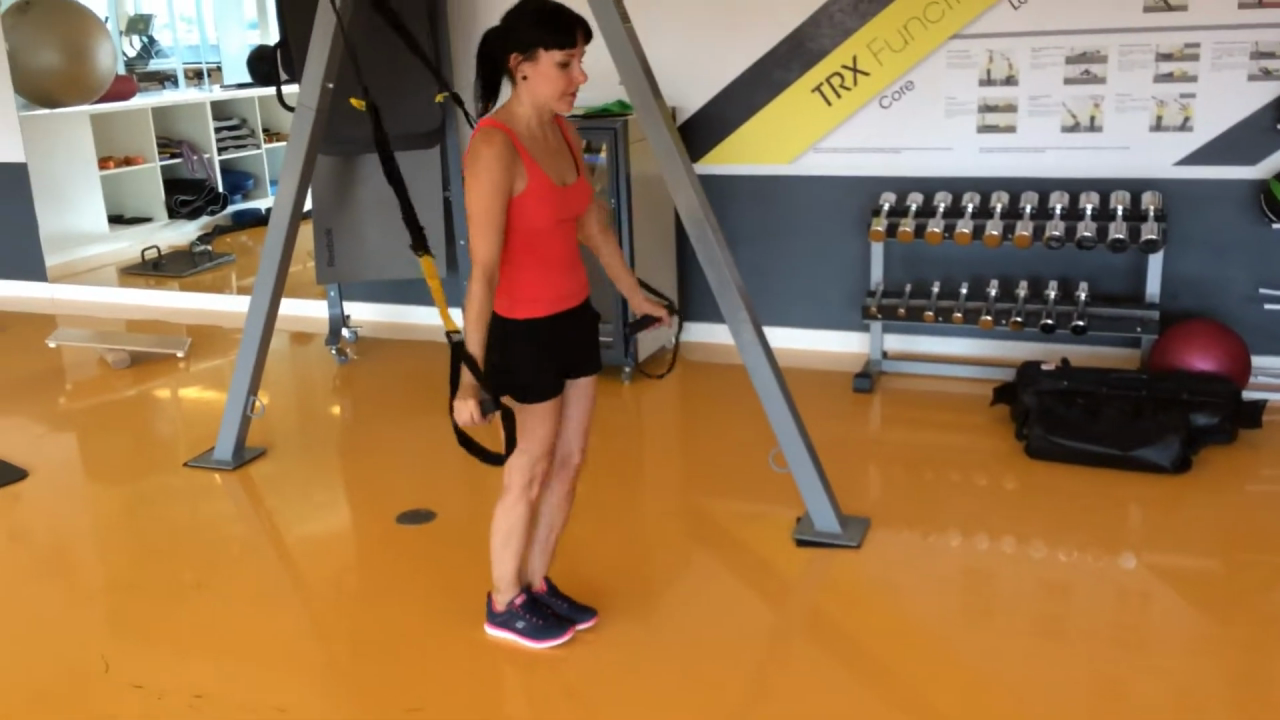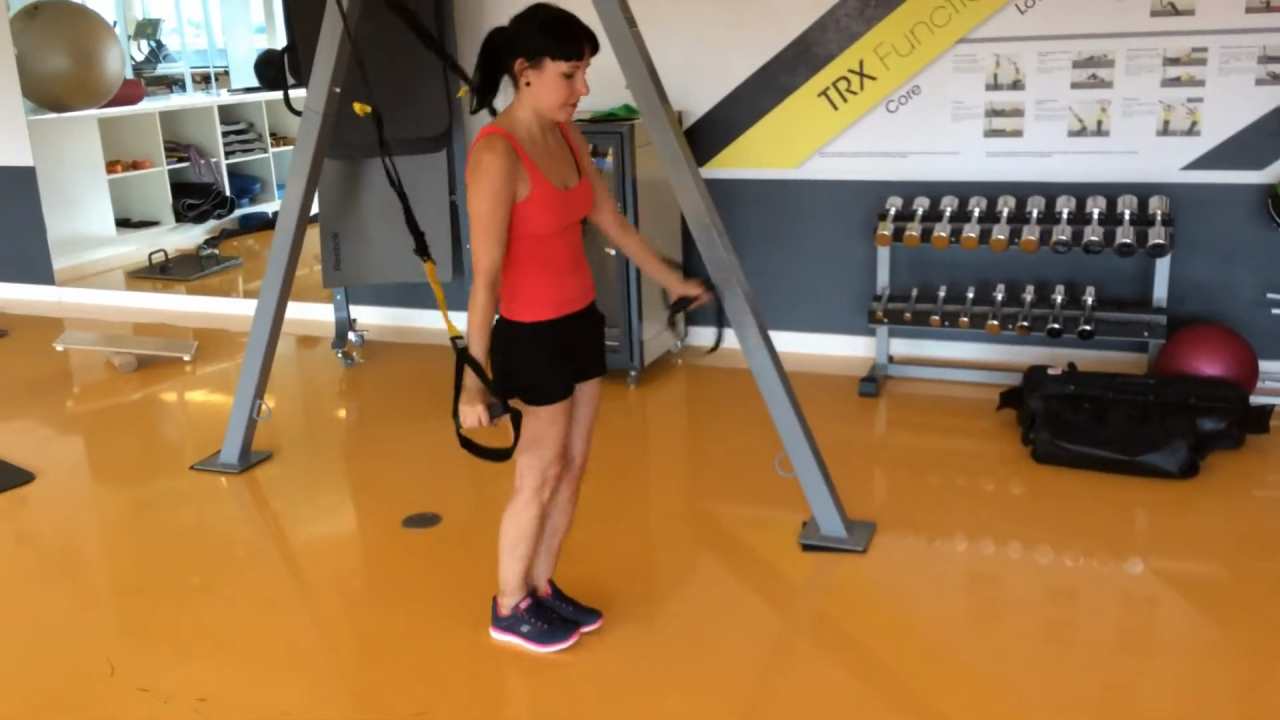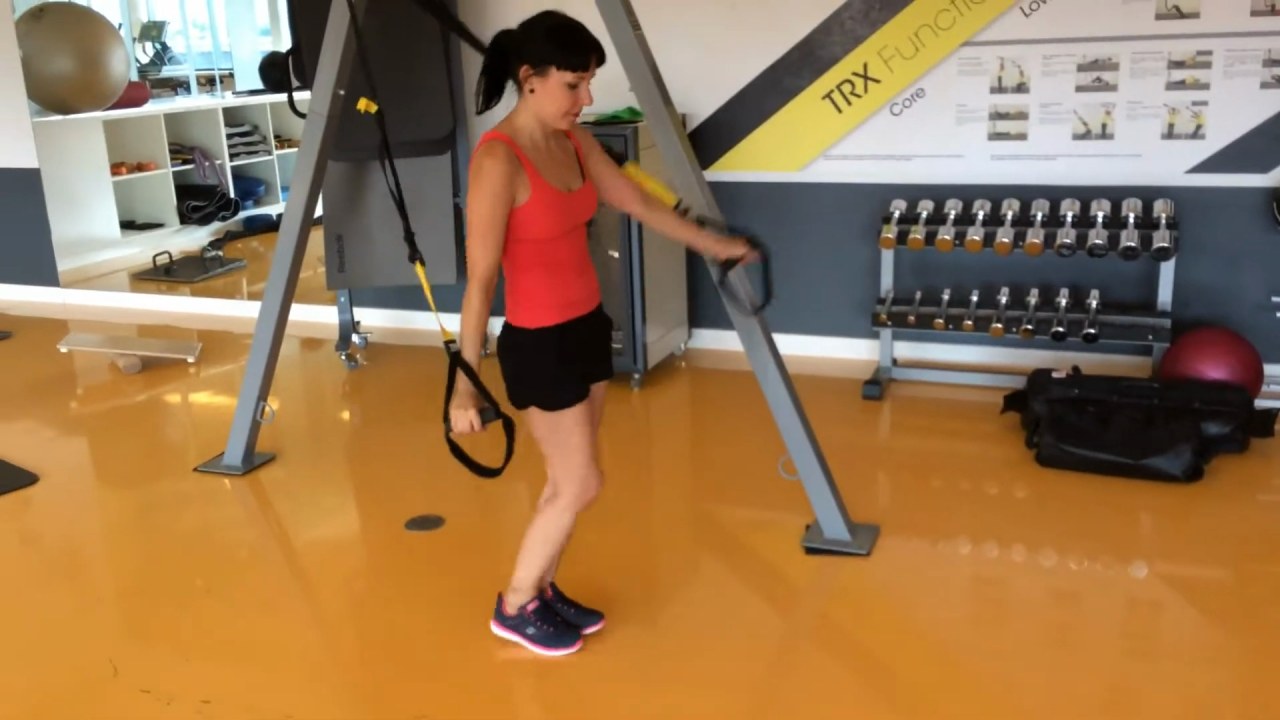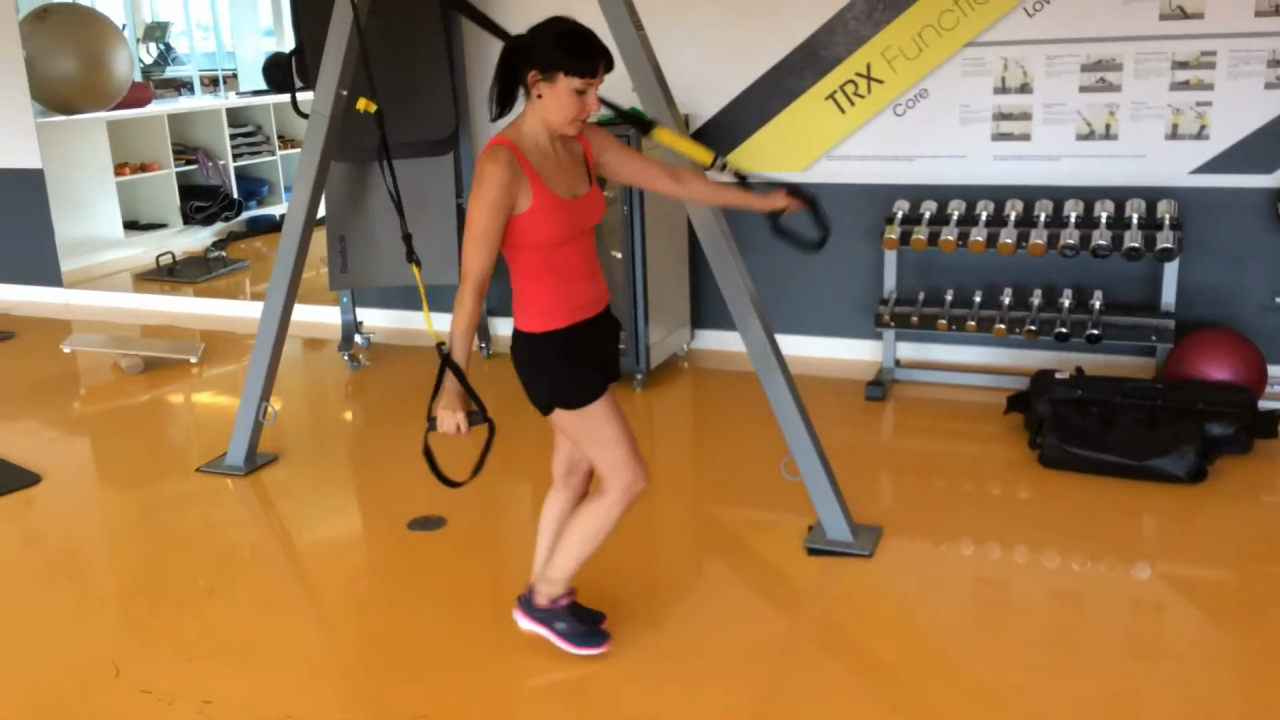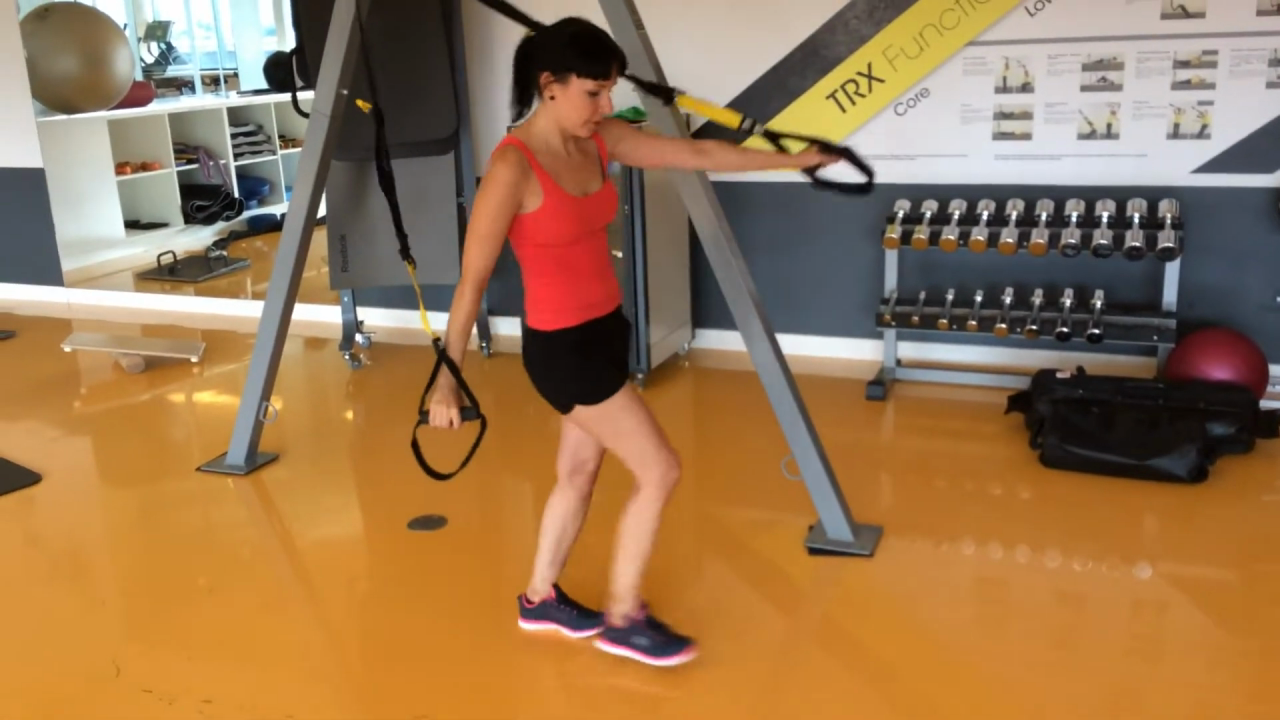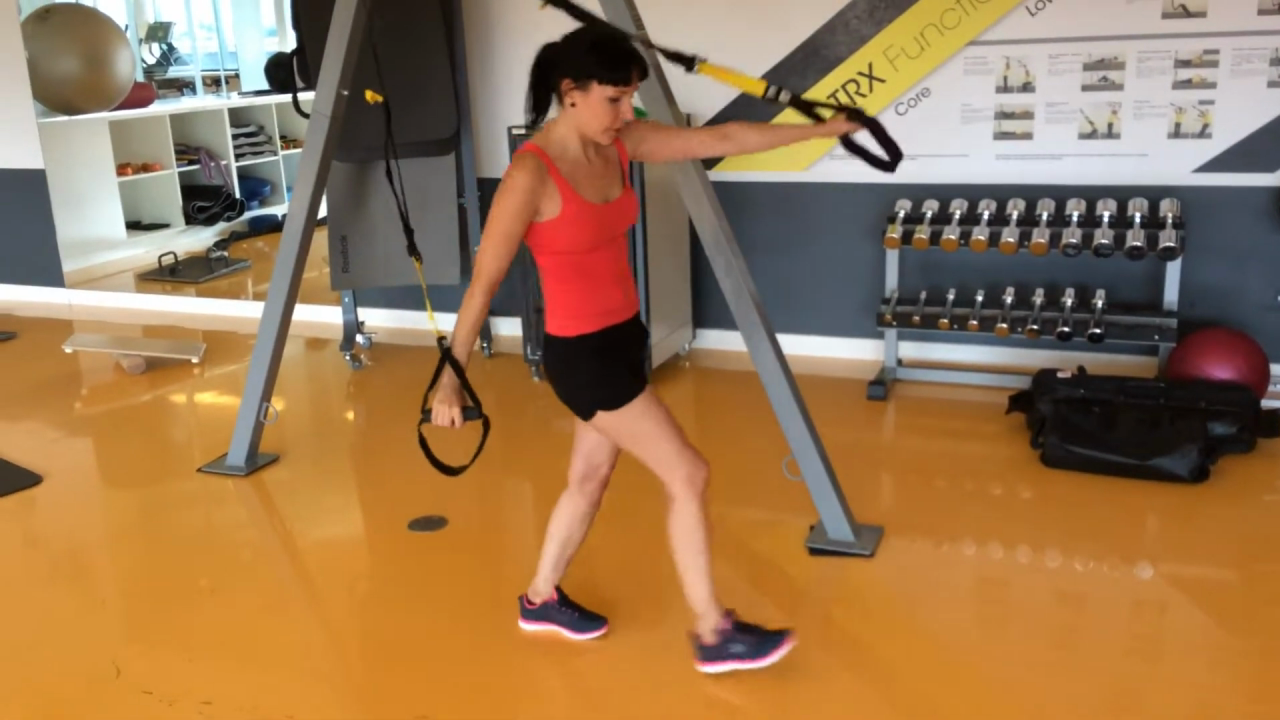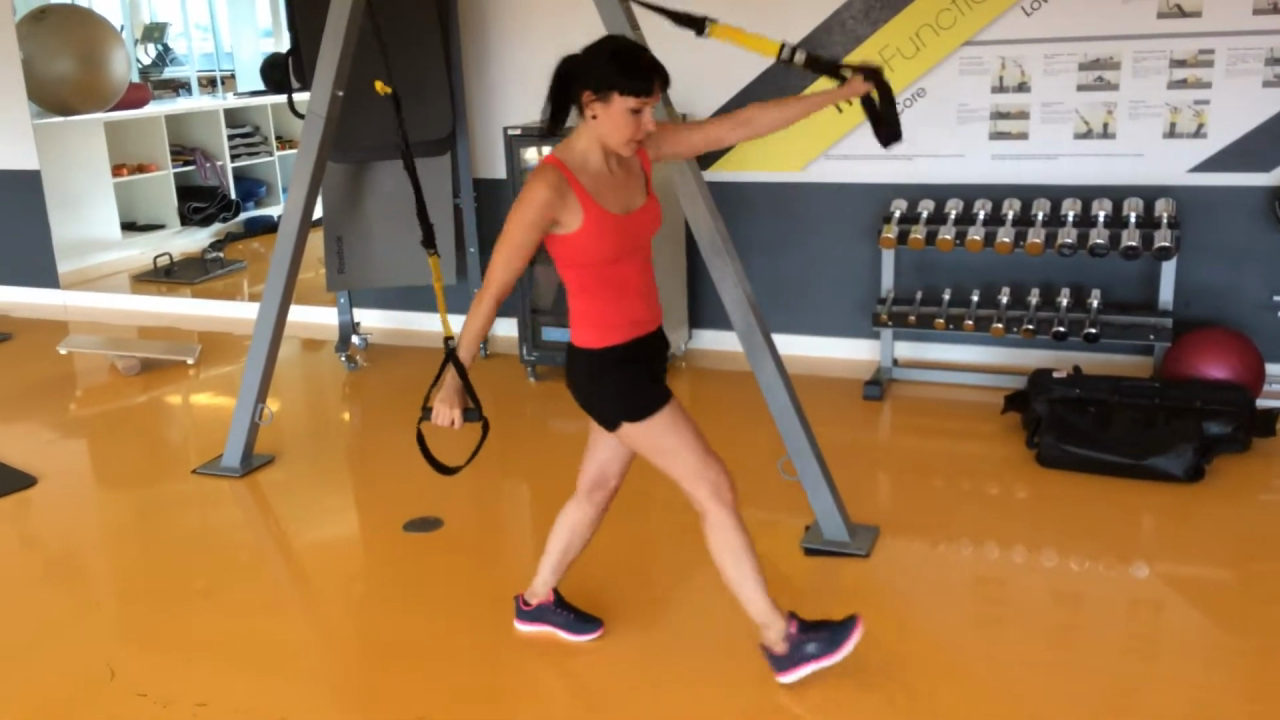
dt=0.1s
person 1, frame 1
left shoulder: (561, 130)
right shoulder: (494, 146)
left elbow: (592, 223)
right elbow: (484, 268)
left wrist: (635, 294)
right wrist: (471, 378)
left hip: (575, 322)
right hip: (523, 335)
left knee: (565, 469)
right knee: (526, 480)
left ankle: (536, 586)
right ankle: (504, 605)
person 1, frame 2
left shoulder: (563, 135)
right shoulder: (495, 153)
left elbow: (609, 216)
right elbow: (486, 272)
left wrist: (667, 276)
right wrist: (477, 379)
left hip: (579, 324)
right hip: (531, 338)
left knee: (570, 472)
right knee: (540, 482)
left ankle: (540, 590)
right ankle: (509, 608)
person 1, frame 3
left shoulder: (571, 140)
right shoulder: (496, 159)
left elbow: (633, 200)
right elbow: (480, 278)
left wrist: (710, 244)
right wrist: (466, 384)
left hip: (586, 328)
right hip: (539, 344)
left knee: (572, 480)
right knee: (577, 487)
left ankle: (542, 593)
right ankle: (515, 606)
person 1, frame 4
left shoulder: (582, 141)
right shoulder: (502, 166)
left elbow: (666, 178)
right elbow: (472, 282)
left wrist: (753, 199)
right wrist: (454, 384)
left hip: (595, 331)
right hip: (551, 348)
left knee: (575, 474)
right knee: (628, 481)
left ankle: (539, 593)
right ankle: (546, 598)
person 1, frame 5
left shoulder: (598, 139)
right shoulder: (512, 166)
left elbow: (691, 155)
right elbow: (472, 279)
left wrist: (786, 161)
right wrist: (447, 378)
left hip: (605, 330)
right hip: (562, 347)
left knee: (578, 473)
right knee: (660, 473)
left ankle: (539, 597)
right ankle: (625, 617)
person 1, frame 6
left shoulder: (619, 144)
right shoulder: (531, 175)
left elbow: (718, 141)
right elbow: (483, 284)
left wrist: (814, 129)
right wrist: (451, 378)
left hip: (621, 339)
right hip: (582, 354)
left knee: (590, 477)
right knee: (690, 478)
left ankle: (542, 599)
right ankle: (713, 633)
person 1, frame 7
left shoulder: (640, 151)
right shoulder: (550, 188)
left elbow: (735, 125)
right elbow: (492, 290)
left wrist: (830, 96)
right wrist: (453, 380)
left hip: (642, 350)
right hip: (606, 365)
left knee: (597, 487)
right knee: (715, 491)
left ankle: (538, 600)
right ankle: (781, 640)
